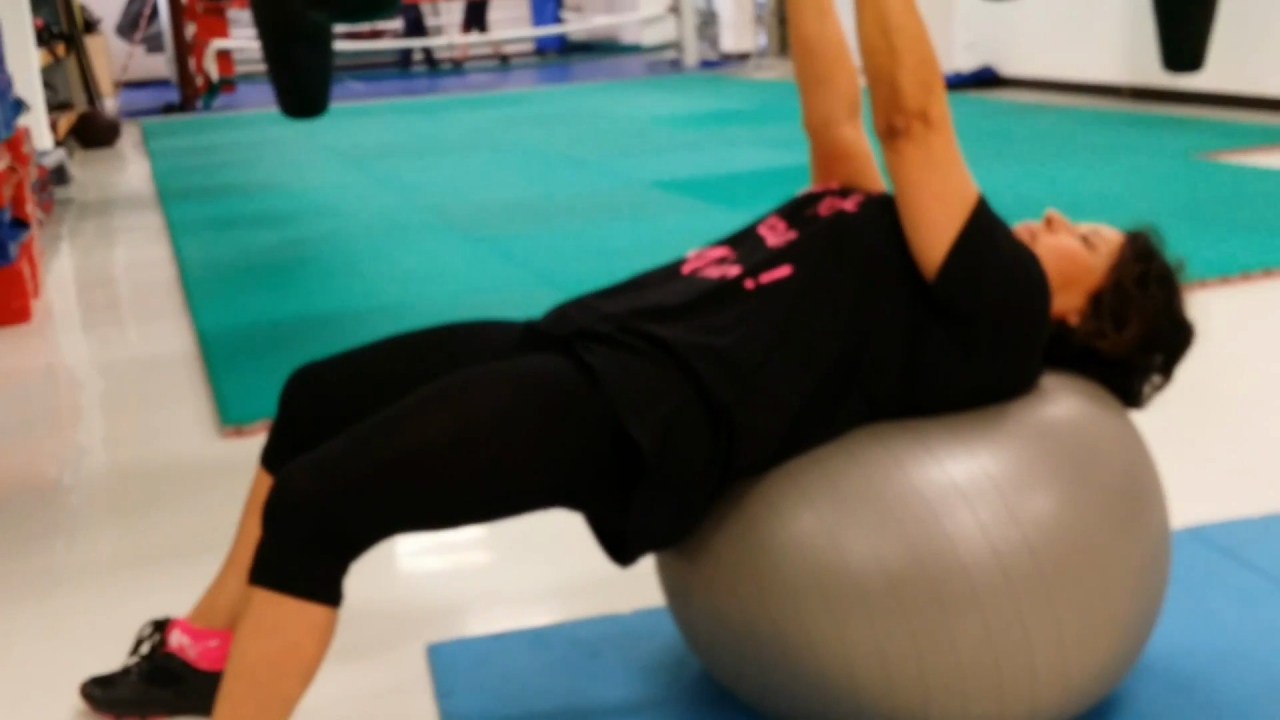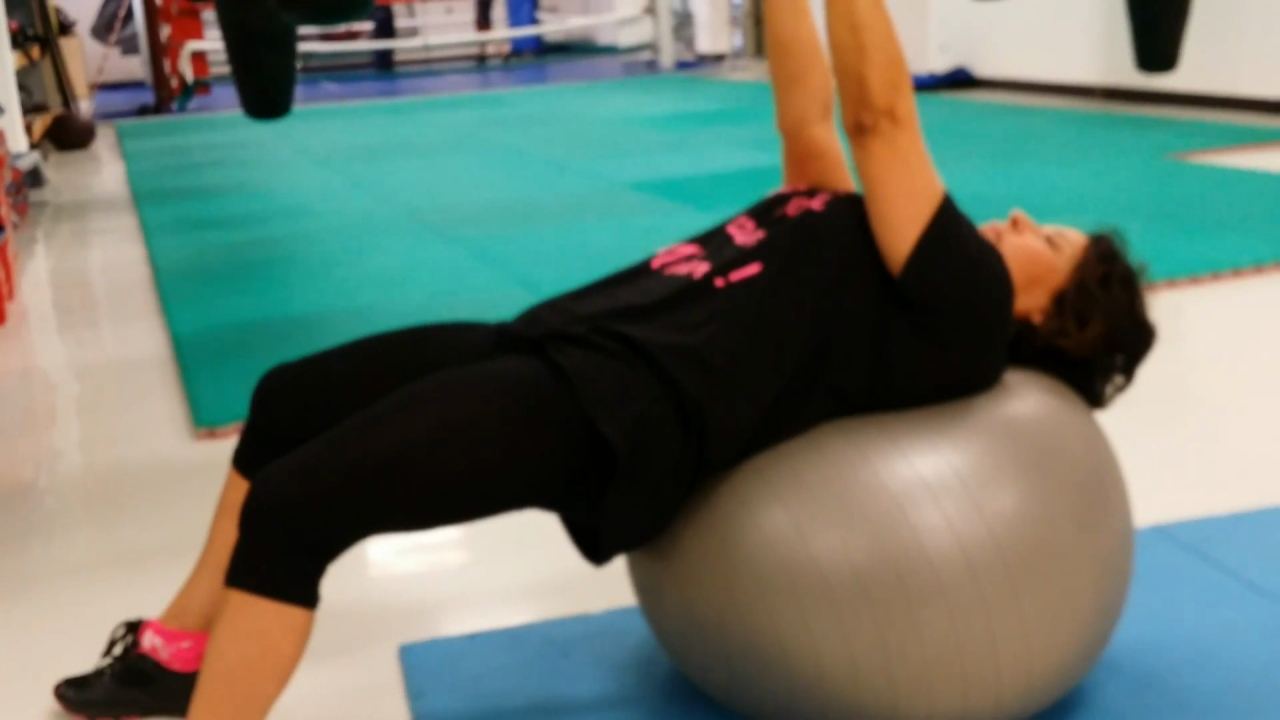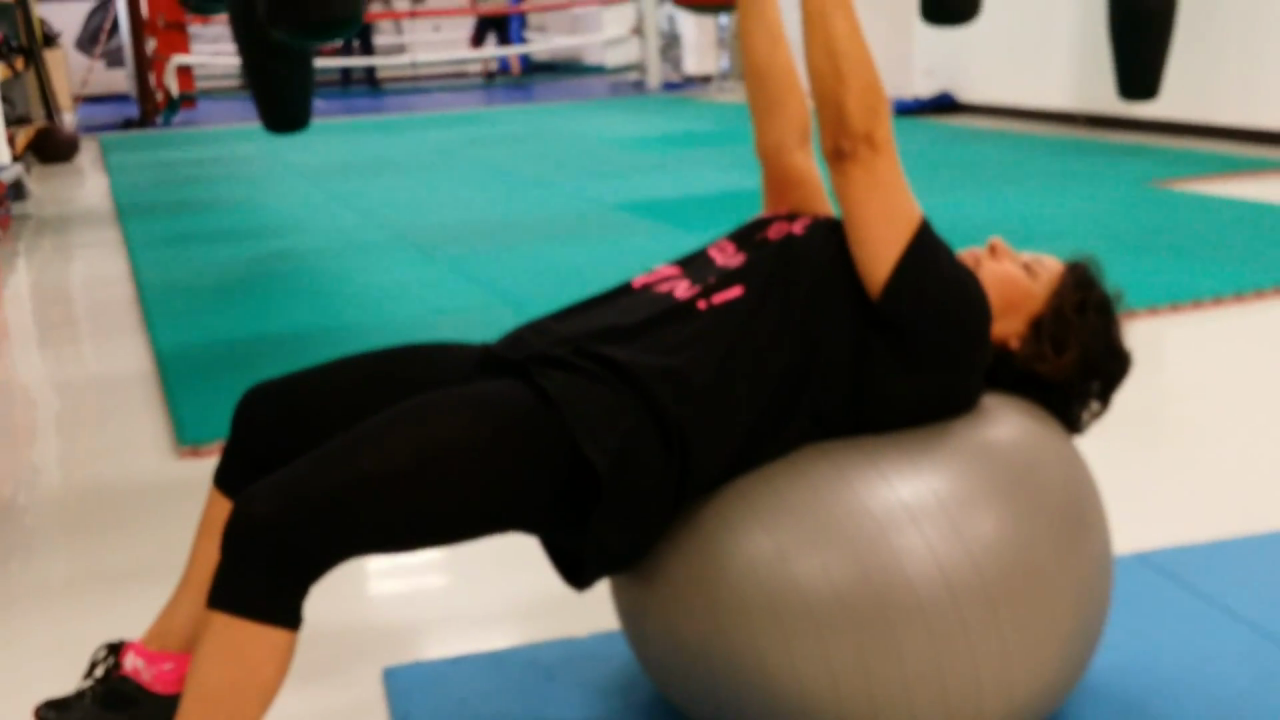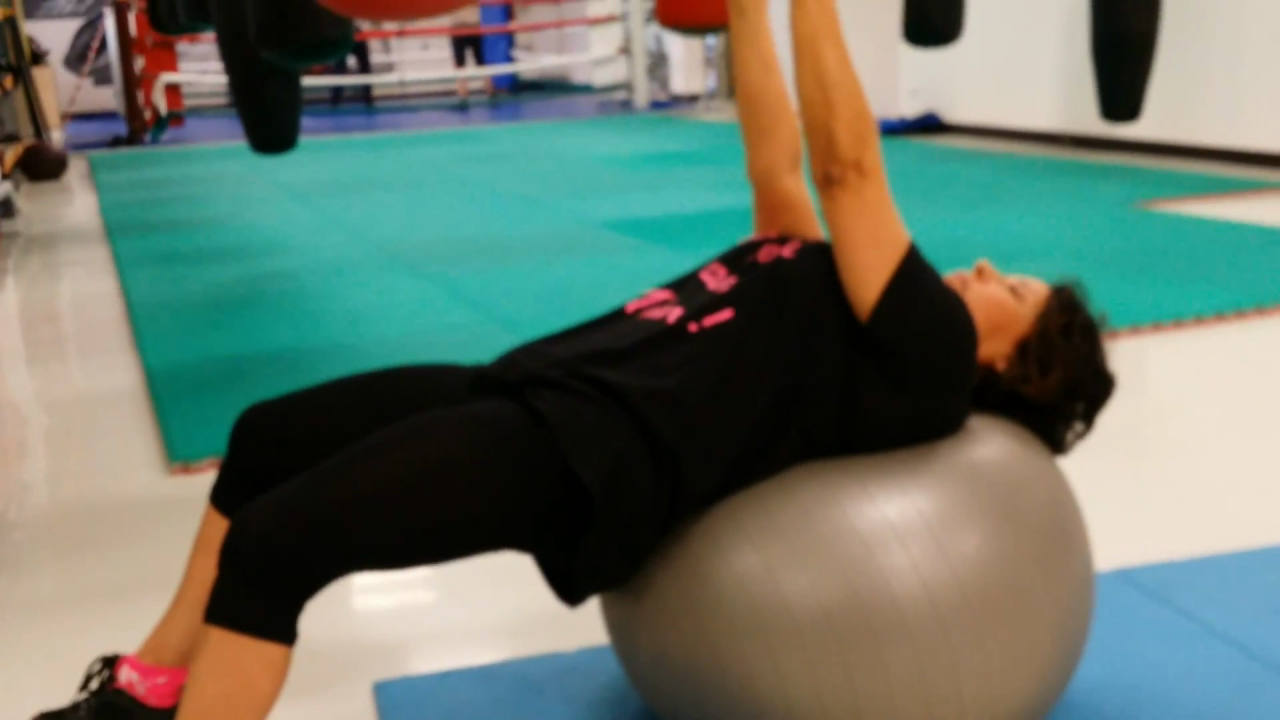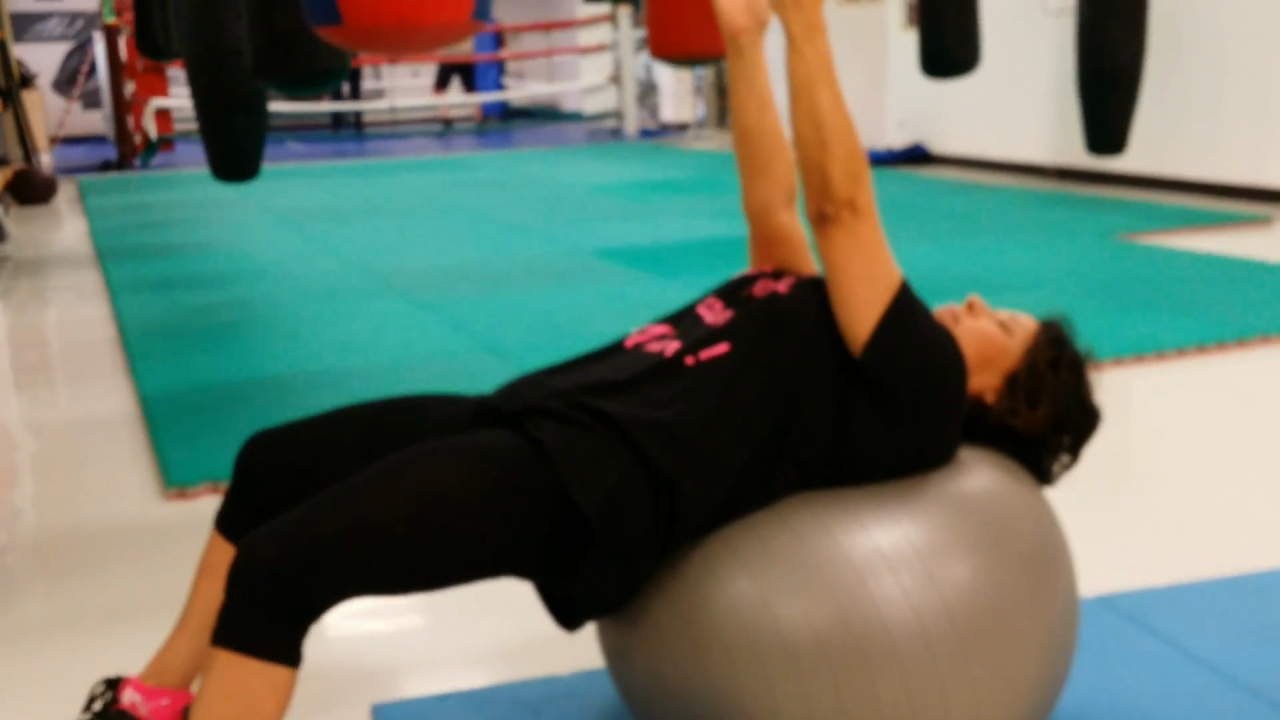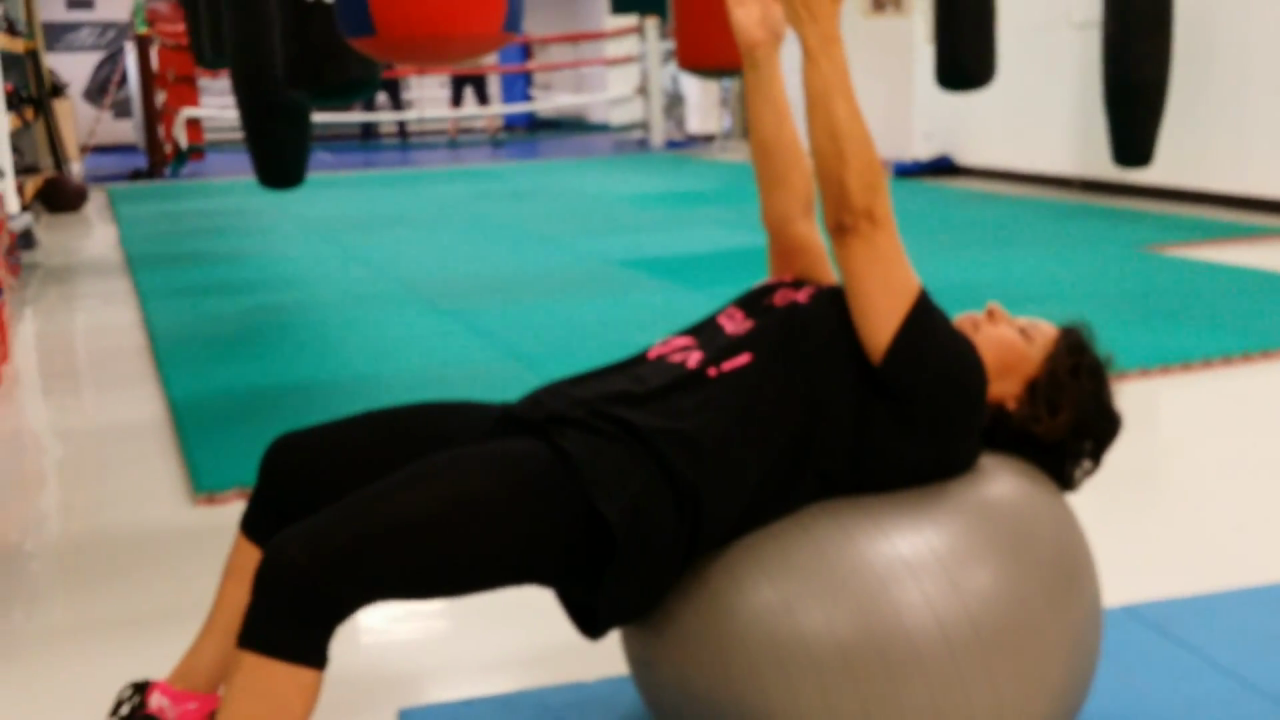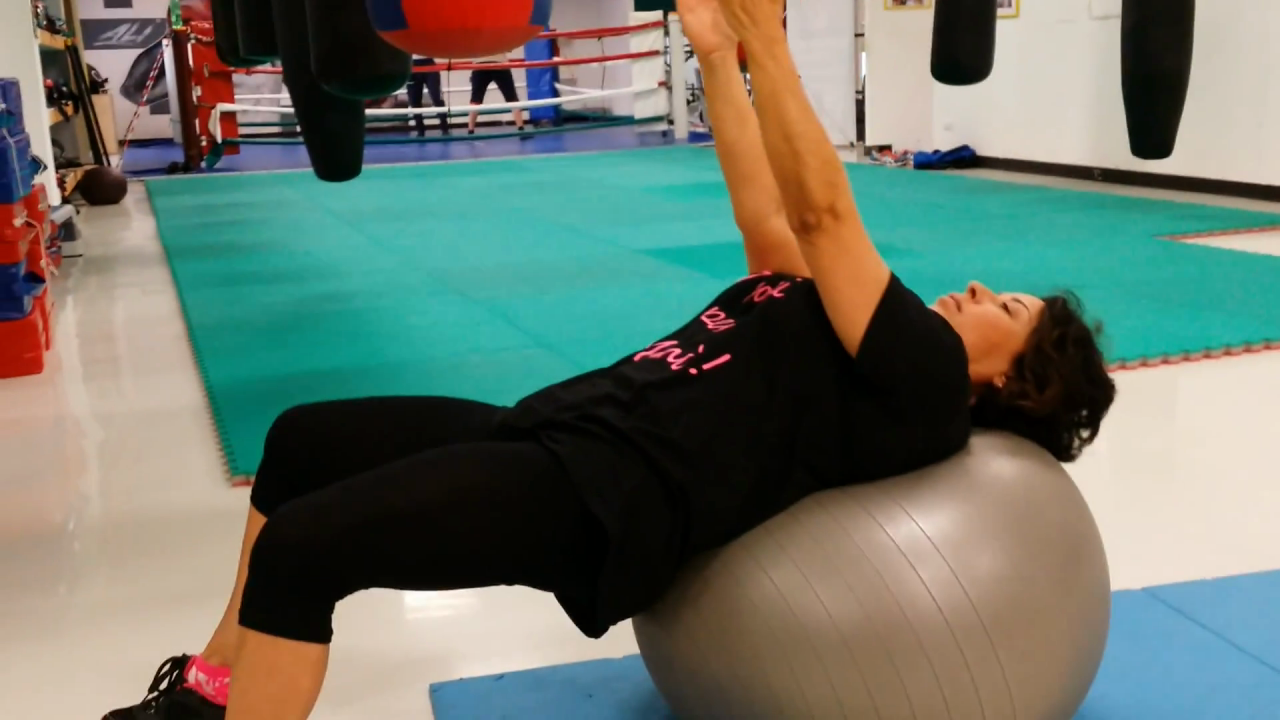
dt=0.7s
person 1, frame 1
left shoulder: (1000, 314)
right shoulder: (912, 256)
left elbow: (912, 119)
right elbow: (834, 116)
left hip: (651, 410)
right hip: (598, 346)
left knee: (317, 506)
right knee: (314, 400)
person 1, frame 2
left shoulder: (962, 310)
right shoulder: (881, 253)
left elbow: (879, 115)
right elbow: (810, 114)
left hip: (619, 410)
right hip: (565, 346)
left knee: (295, 508)
right knee: (285, 403)
person 1, frame 3
left shoulder: (940, 333)
right shoulder: (862, 279)
left elbow: (857, 139)
right elbow: (787, 140)
left hip: (602, 433)
right hip: (550, 370)
left knee: (279, 526)
right knee: (267, 418)
person 1, frame 4
left shoulder: (928, 357)
right shoulder: (858, 305)
left elbow: (846, 169)
right elbow: (781, 171)
left hip: (593, 453)
right hip: (545, 390)
left knee: (273, 544)
right knee: (264, 438)
person 1, frame 5
left shoulder: (921, 394)
right shoulder: (840, 339)
left elbow: (841, 207)
right elbow: (775, 208)
left hip: (594, 482)
right hip: (544, 423)
left knee: (280, 566)
right knee: (271, 465)
person 1, frame 6
left shoulder: (940, 396)
right shoulder: (860, 343)
left elbow: (860, 221)
right elbow: (791, 217)
left hip: (613, 491)
right hip: (568, 429)
left knee: (306, 569)
right knee: (296, 467)
person 1, frame 7
left shoulder: (926, 381)
right shoulder: (849, 339)
left elbow: (823, 215)
right elbow: (767, 215)
left hip: (606, 499)
right hip: (562, 439)
left knee: (300, 547)
right knee: (301, 441)
